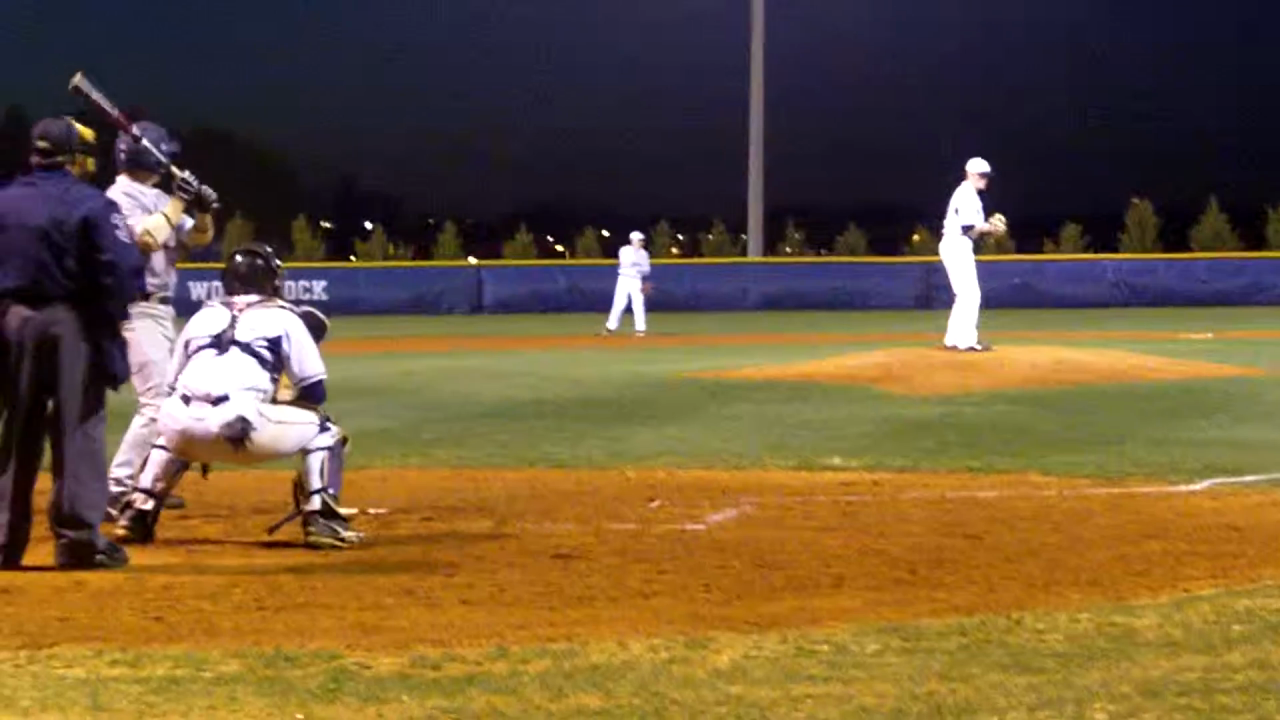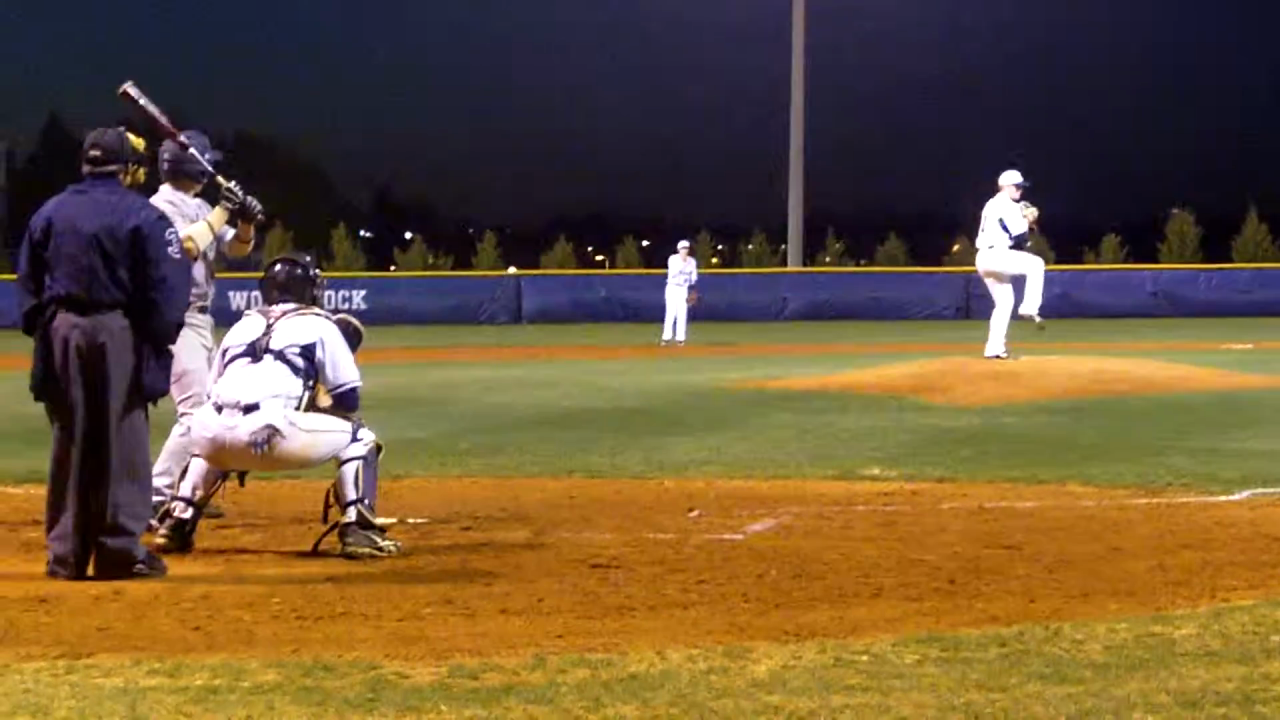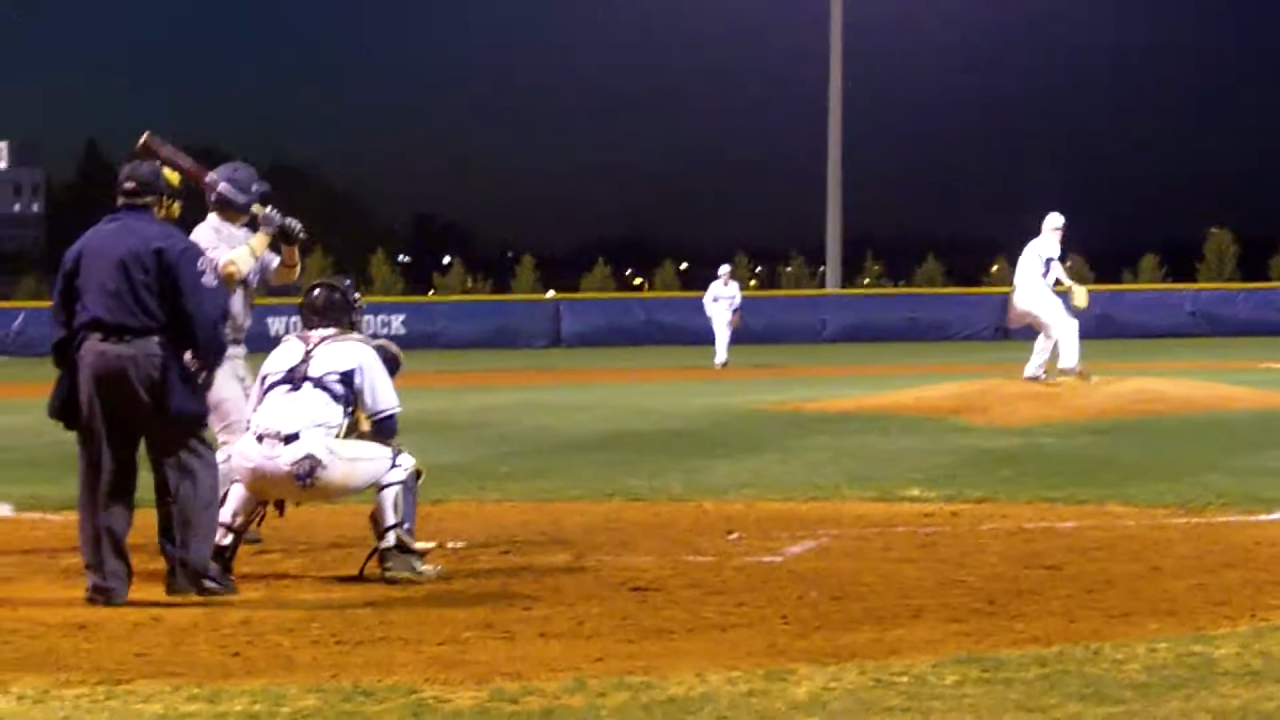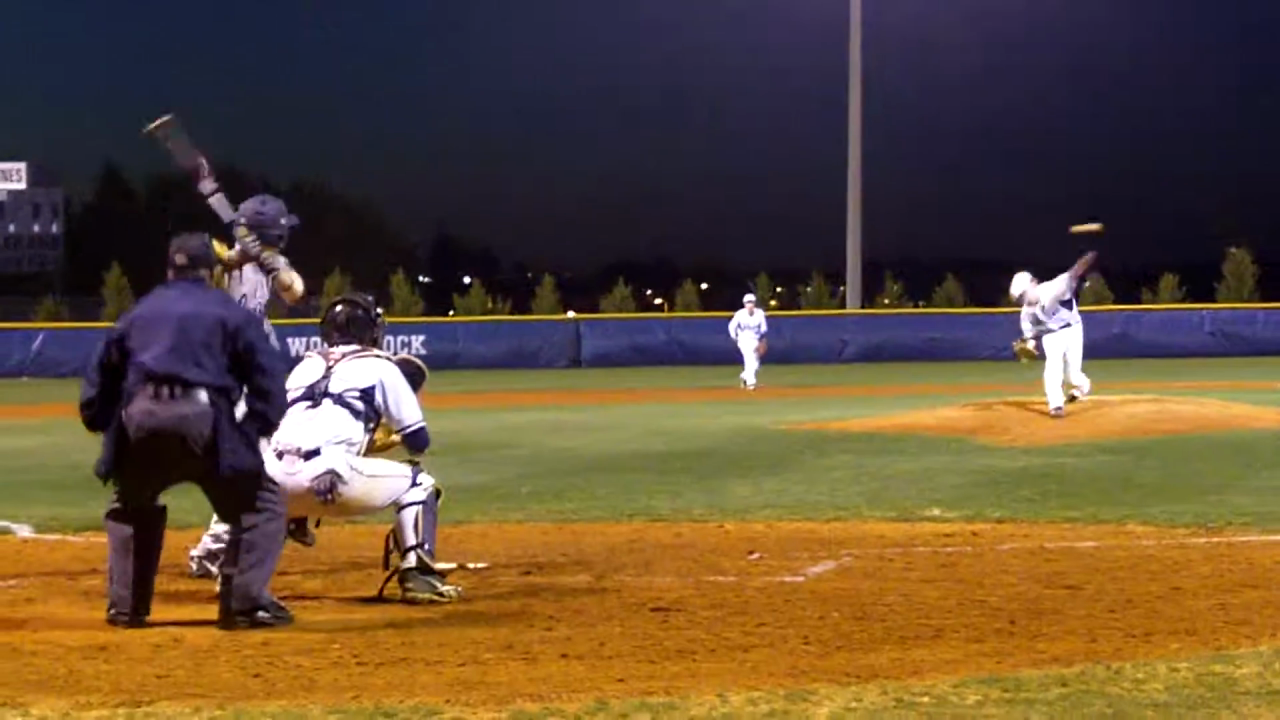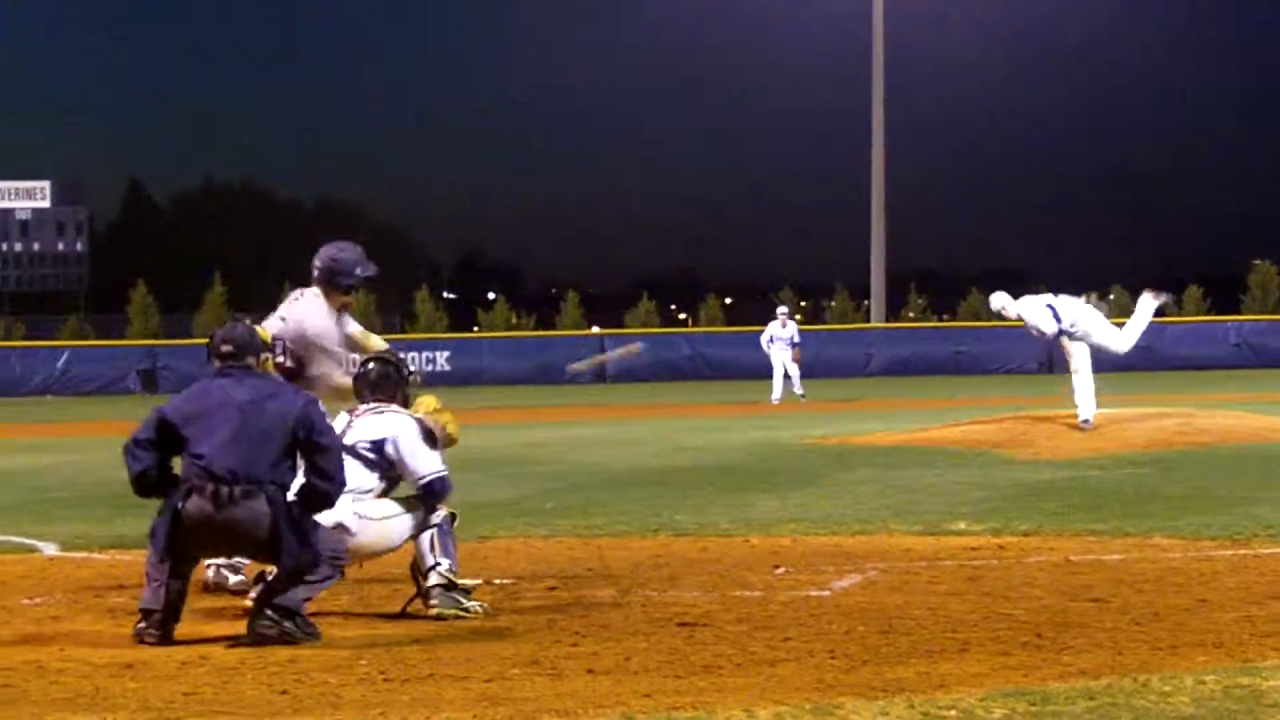
dt=0.4s
person 1, frame 1
right shoulder: (91, 203)
right elbow: (122, 271)
right wrist: (109, 319)
right hip: (73, 324)
right knee: (78, 431)
right ankle: (79, 540)
person 1, frame 2
left shoulder: (49, 212)
right shoulder: (142, 215)
left elbow: (28, 282)
right elbow: (168, 285)
left wrist: (42, 331)
right wrist: (163, 337)
left hip: (63, 332)
right hip: (120, 333)
left knee: (71, 444)
right knee: (124, 441)
left ankle: (67, 552)
right ankle: (120, 550)
person 1, frame 3
left shoulder: (85, 243)
right shoulder: (173, 243)
left elbow: (63, 314)
right elbow: (203, 314)
left wrist: (72, 364)
right wrist: (207, 360)
left hip: (91, 357)
right hip: (152, 360)
left knee: (103, 473)
right knee: (186, 462)
left ankle: (104, 581)
right ankle: (191, 568)
person 1, frame 4
left shoulder: (140, 312)
right shoulder: (233, 313)
left elbow: (99, 378)
right elbow: (268, 383)
left wrist: (112, 425)
right wrist: (251, 432)
left hip: (141, 418)
right hip: (201, 418)
left knee: (130, 510)
right knee: (260, 505)
left ankle: (125, 604)
right ankle: (246, 603)
person 1, frame 5
left shoulder: (189, 399)
right shoulder: (293, 400)
left elbow: (140, 450)
right elbow: (328, 468)
left wrist: (172, 491)
right wrist: (301, 507)
left hip: (198, 515)
right hip: (259, 516)
left knee: (172, 524)
right knee: (327, 552)
left ankle: (155, 617)
right ankle: (277, 611)
person 2, frame 1
left shoulder: (158, 197)
right shoulder: (119, 197)
left elbow: (199, 237)
right elbow: (147, 239)
left wrist: (202, 210)
right wrist: (177, 201)
left hip: (162, 309)
right hip: (136, 312)
left knee: (172, 398)
right knee: (157, 402)
right ankle: (114, 492)
person 2, frame 2
left shoulder: (199, 207)
right shoulder: (162, 205)
left elbow: (238, 247)
right elbow: (190, 244)
left wrist: (246, 220)
right wrist: (223, 210)
left hip: (200, 319)
left knee: (208, 407)
right knee: (195, 411)
right ankle: (152, 501)
person 2, frame 3
left shoulder: (247, 238)
right shoulder: (205, 234)
left elbow: (285, 275)
right elbow: (231, 270)
left wrist: (291, 243)
right wrist: (264, 236)
left hip: (233, 350)
left knee: (248, 434)
right knee: (236, 440)
person 2, frame 4
left shoulder: (275, 263)
right shoulder: (226, 257)
left elbow: (295, 291)
left wrist: (272, 269)
right wrist: (235, 258)
right ankle: (209, 553)
person 2, frame 5
left shoulder: (311, 298)
right shoulder: (316, 322)
left elbow: (358, 336)
right elbow: (337, 388)
left wrist: (376, 348)
right ankle: (227, 564)
person 3, frame 1
left shoulder: (202, 316)
right shoulder: (283, 316)
right elbow: (314, 393)
right wrist: (286, 404)
left hip: (179, 420)
right hip: (233, 421)
right knee: (323, 430)
left ankle: (137, 514)
right ankle: (322, 520)
person 3, frame 2
left shoulder: (242, 324)
right shoulder: (319, 325)
right elbow: (348, 402)
left hip: (210, 430)
right hip: (265, 430)
right knee: (358, 438)
left ankle: (175, 524)
right ankle: (358, 530)
person 3, frame 3
left shoulder: (281, 350)
right shoulder: (359, 350)
right elbow: (386, 428)
right wrist: (364, 432)
left hip: (255, 460)
right hip: (307, 461)
right knee: (399, 464)
left ankle: (217, 551)
right ankle: (398, 554)
person 3, frame 4
left shoulder: (305, 366)
right shoulder: (380, 367)
right elbow: (417, 442)
left hip: (280, 477)
right hip: (327, 477)
right knee: (418, 483)
right ankle: (419, 575)
person 3, frame 5
left shoulder: (344, 421)
right shoulder: (402, 423)
right elbow: (438, 489)
right wrist: (430, 447)
right hip: (337, 523)
right knee: (428, 510)
right ankle: (442, 592)
person 4, frame 1
left shoulder: (964, 194)
right shoulder: (968, 195)
right elbow: (967, 227)
left wrist: (986, 227)
right wrist: (988, 228)
left hip: (955, 247)
right hip: (957, 246)
left knee: (964, 295)
right knee: (970, 294)
left ankle: (953, 339)
right ankle: (967, 340)
person 4, frame 2
left shoulder: (991, 204)
right shoulder: (1009, 206)
right elbow: (1021, 237)
left wrist: (1023, 217)
right wrist: (1027, 221)
left hip: (983, 259)
right hip: (997, 255)
left knee: (1004, 302)
right knee: (1035, 264)
left ankle: (994, 349)
right ankle: (1030, 307)
person 4, frame 3
left shoulder: (1032, 246)
right shoulder: (1050, 243)
right elbow: (1051, 262)
left wrist: (1015, 308)
right wrist: (1067, 280)
left hip: (1021, 296)
right hip: (1035, 292)
left knee: (1049, 332)
right knee: (1067, 324)
left ankle: (1033, 371)
right ankle: (1068, 363)
person 4, frame 4
left shoulder: (1051, 289)
right shoulder: (1026, 312)
left elbow: (1068, 281)
right elbow: (1031, 334)
right wrist: (1029, 345)
left hip: (1071, 331)
right hip: (1051, 336)
left knee: (1074, 375)
right knee: (1054, 362)
left ankle: (1080, 386)
right ankle: (1056, 405)
person 4, frame 5
left shoulder: (1032, 311)
right shoulder: (1026, 305)
left elbow: (1058, 333)
right elbow: (1054, 299)
left wrist: (1072, 358)
right wrist: (1080, 303)
left hip: (1084, 322)
right hip: (1073, 330)
left knee: (1121, 343)
right knee: (1080, 372)
left ankle: (1148, 301)
right ankle: (1086, 416)
